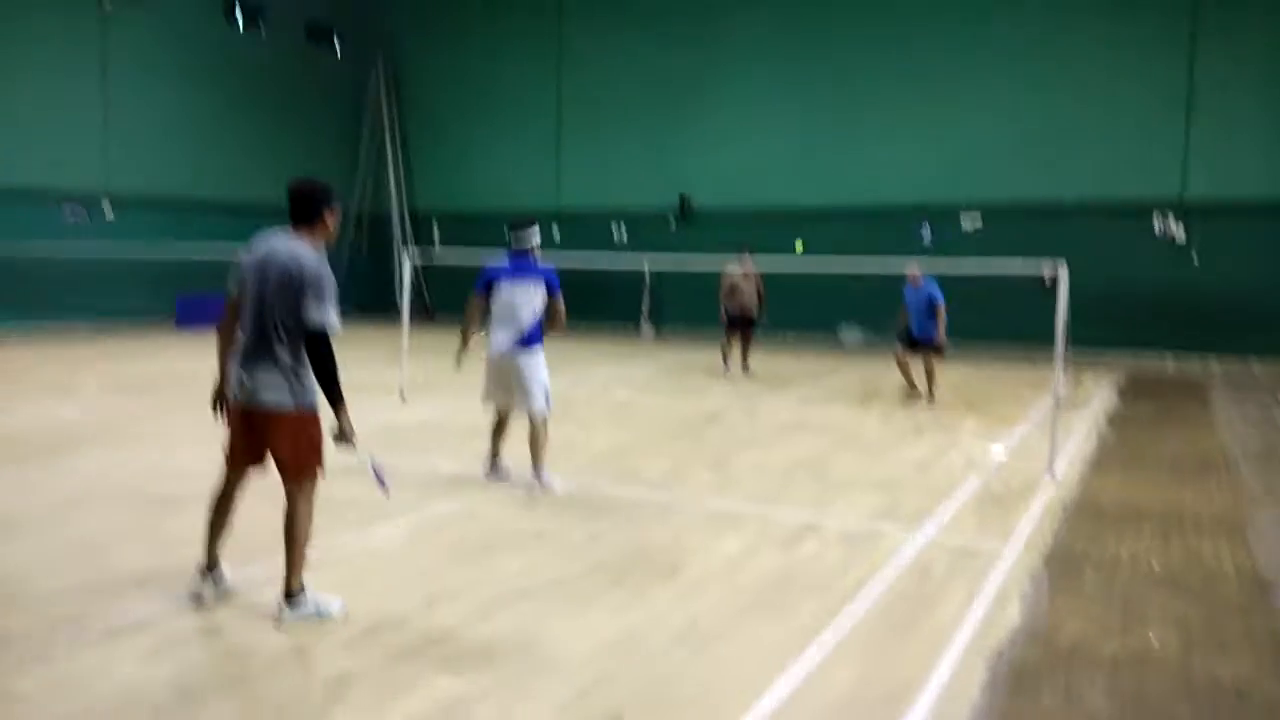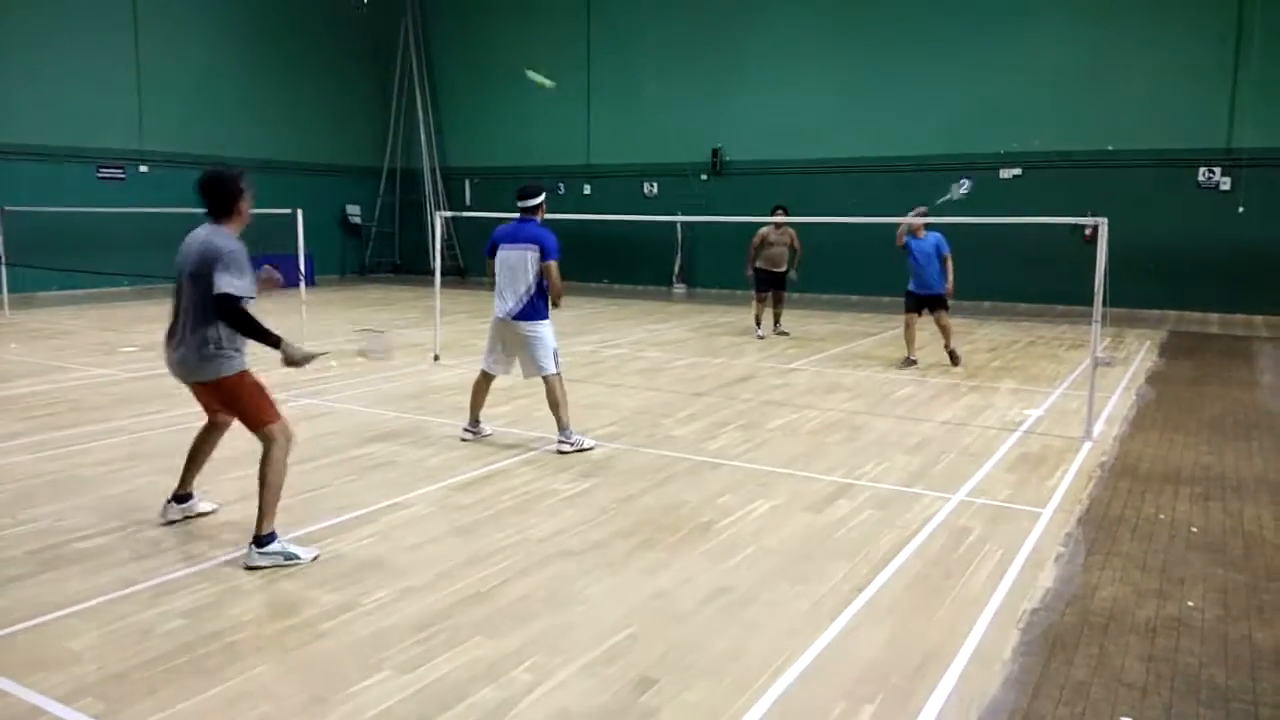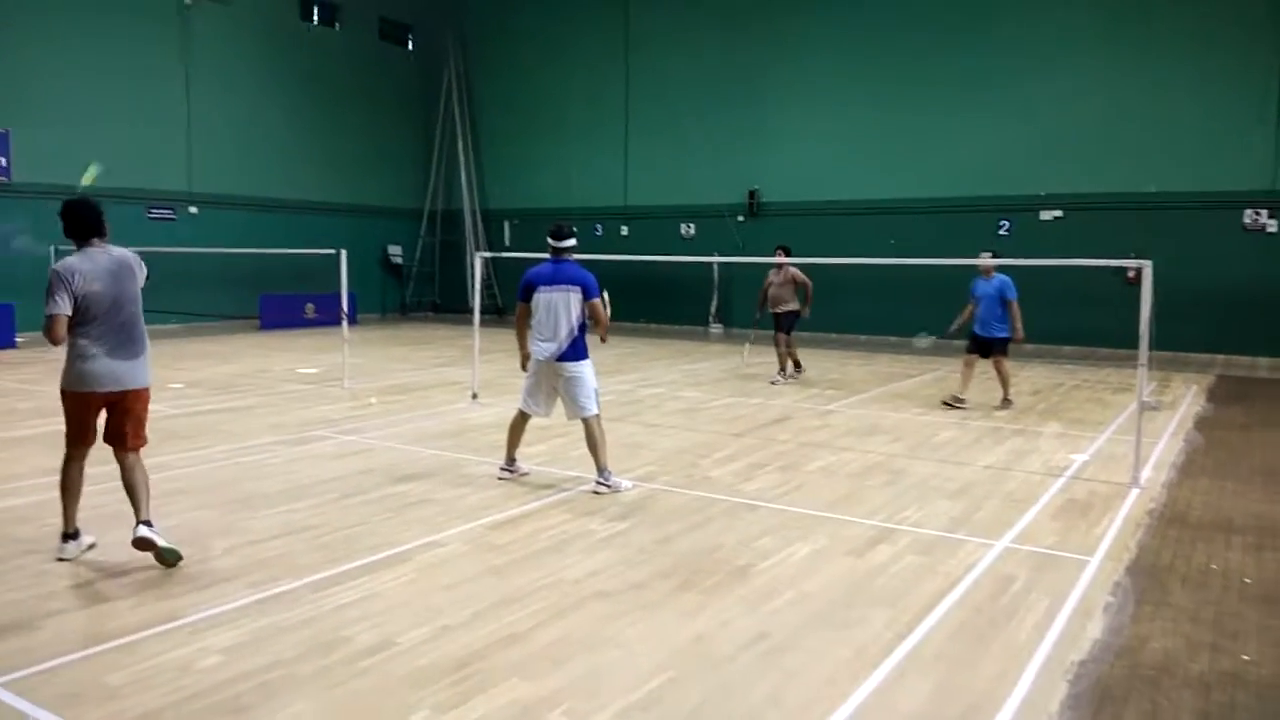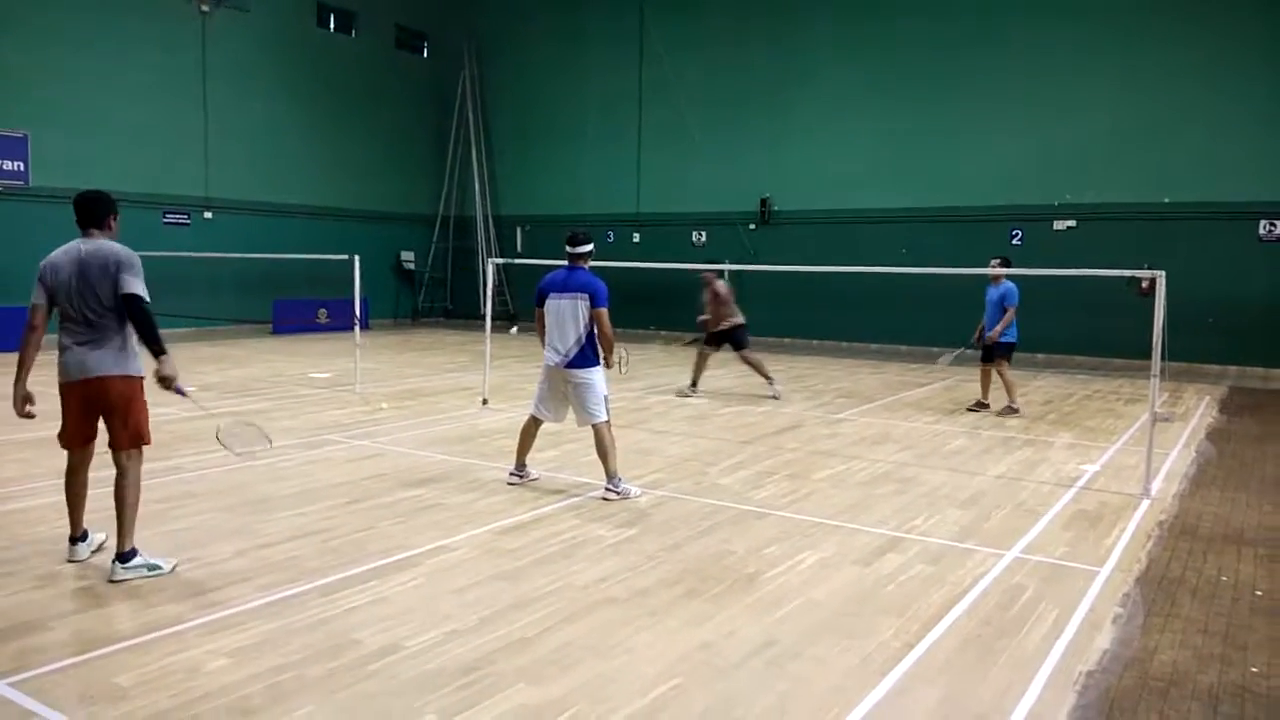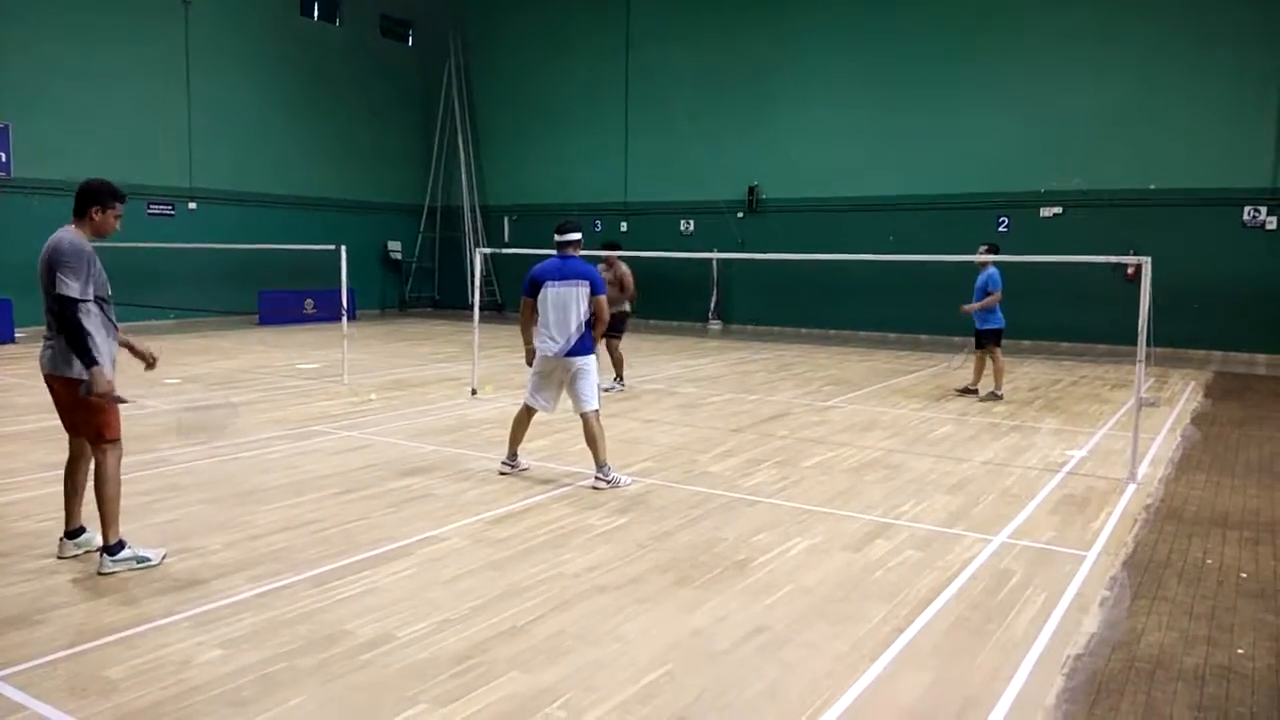
dt=0.7s
person 1, frame 1
left shoulder: (257, 250)
right shoulder: (314, 268)
left elbow: (229, 320)
right elbow: (317, 347)
left wrist: (223, 376)
right wrist: (340, 411)
left hip: (243, 386)
right hip: (287, 394)
left knee: (234, 476)
right knee: (300, 490)
left ankle: (209, 573)
right ankle: (294, 598)
person 1, frame 2
left shoulder: (195, 240)
right shoulder: (229, 251)
right elbow: (228, 309)
left wrist: (252, 284)
right wrist: (281, 345)
left hip: (184, 357)
right hip: (216, 363)
left knee: (221, 419)
right knee: (277, 437)
left ankle: (180, 499)
right ankle: (265, 542)
person 1, frame 3
left shoulder: (66, 270)
right shoulder: (130, 260)
left elbow: (56, 335)
left wrist: (77, 321)
left hip: (85, 377)
right hip: (132, 375)
left knee: (77, 452)
right knee: (129, 455)
left ankle: (70, 537)
right ankle: (144, 524)
person 1, frame 4
left shoulder: (52, 262)
right shoulder: (122, 256)
left elbow: (34, 327)
right elbow: (135, 310)
left wrist: (21, 384)
right wrist: (162, 356)
left hip: (74, 371)
right hip: (119, 371)
left knee: (79, 456)
right knee: (129, 460)
left ankle: (79, 539)
right ankle: (126, 557)
person 1, frame 5
left shoulder: (65, 244)
right shoulder: (74, 248)
right elbow: (68, 315)
left wrist: (131, 345)
right wrist: (96, 369)
left hip: (63, 367)
right hip: (79, 370)
left knee: (81, 448)
right knee: (108, 451)
left ankle: (73, 535)
right ankle: (114, 549)
person 2, frame 1
left shoulder: (492, 273)
right shoulder: (546, 275)
left elbow: (475, 312)
right elbow: (560, 317)
left wrist: (464, 344)
left hip: (498, 352)
right hip: (527, 353)
left knee: (502, 410)
right knee: (537, 415)
left ankle: (494, 464)
right ankle: (539, 476)
person 2, frame 2
left shoulder: (499, 233)
right shoulder: (544, 237)
left elbow: (491, 272)
right elbow: (553, 282)
right wrist: (556, 299)
left hip: (502, 316)
right hip: (533, 319)
left knee: (487, 372)
right knee: (551, 375)
left ankle: (472, 425)
right ankle: (566, 436)
person 2, frame 3
left shoulder: (532, 276)
right shoulder: (583, 277)
left elbow: (521, 318)
right elbow: (601, 319)
left wrist: (523, 349)
right wrist: (603, 332)
left hip: (540, 357)
right hip: (573, 359)
left knee: (524, 411)
right knee: (591, 417)
left ankle: (508, 464)
right ankle: (604, 477)
person 2, frame 4
left shoulder: (547, 282)
right shoulder: (594, 284)
right elbow: (604, 329)
right wrist: (609, 355)
left hip: (553, 364)
right hip: (584, 366)
left knee: (536, 417)
right knee: (601, 423)
left ankle: (518, 470)
right ankle: (613, 484)
person 2, frame 5
left shoulder: (537, 272)
right shoulder: (590, 273)
left elbow: (526, 314)
right elbow: (603, 316)
left wrist: (528, 345)
right wrist: (595, 336)
left hip: (546, 353)
right hip: (580, 354)
left knee: (529, 406)
right knee: (590, 413)
left ankle: (510, 460)
right ankle: (603, 472)
